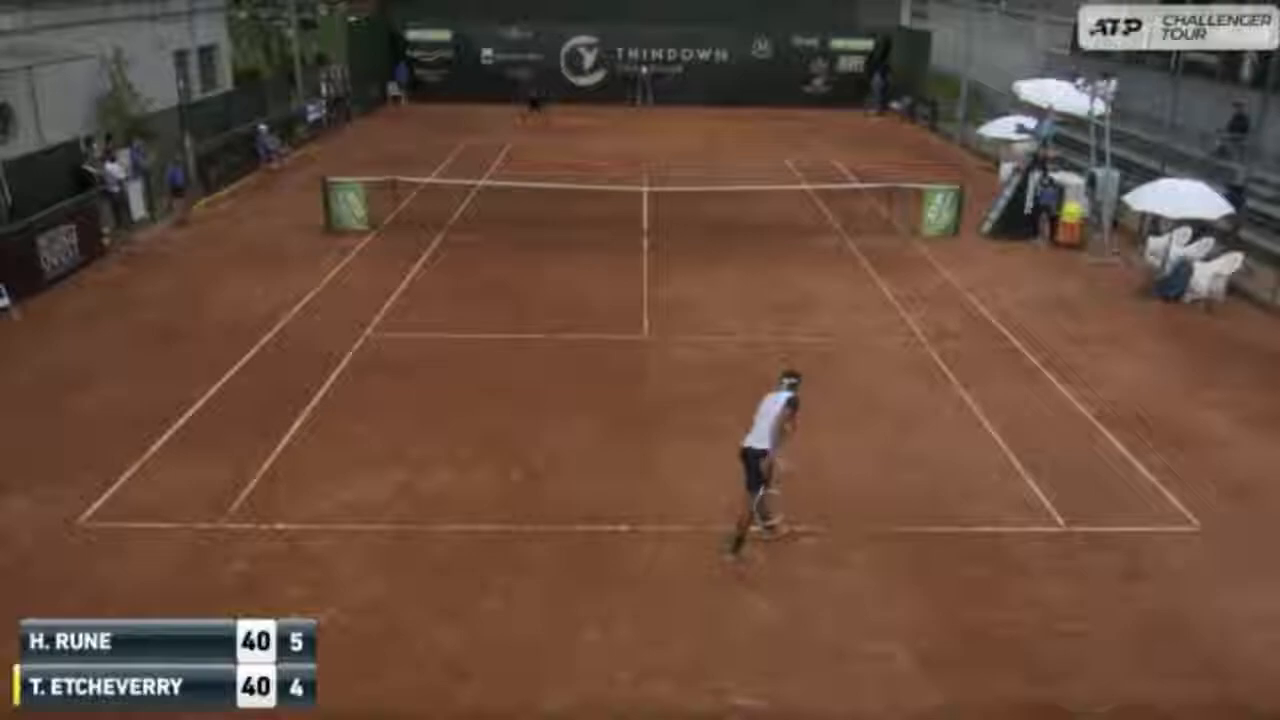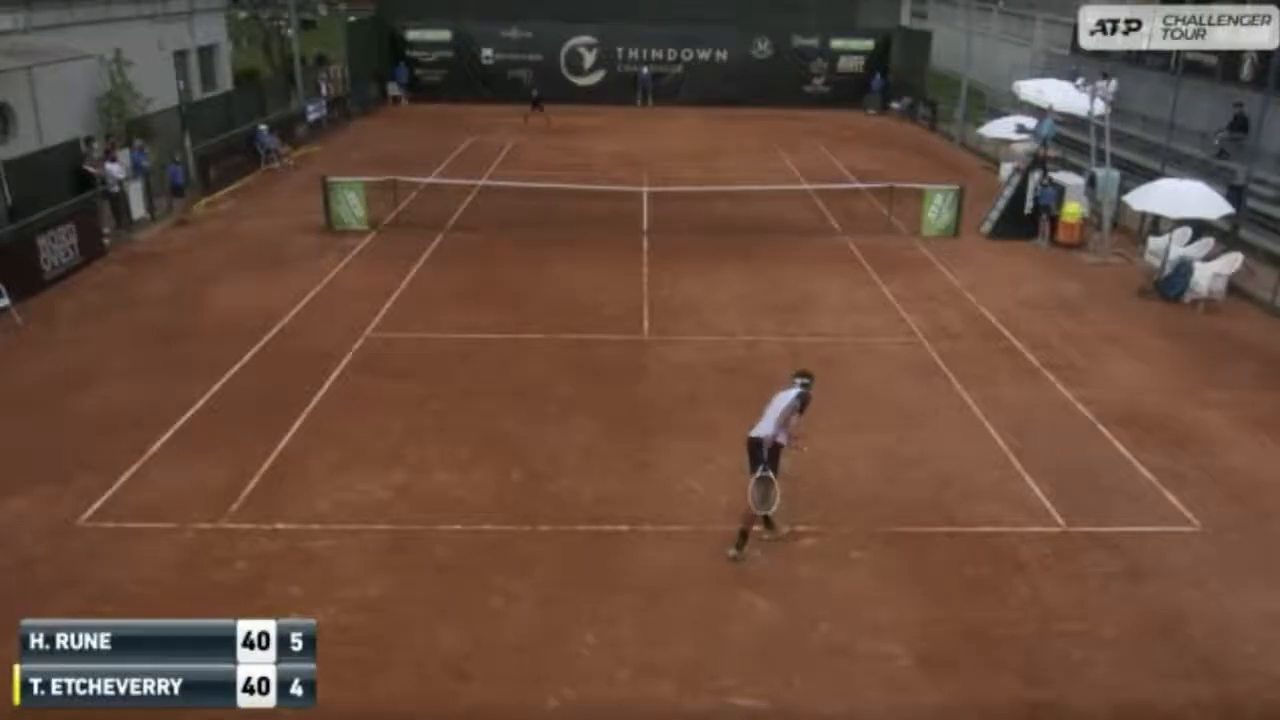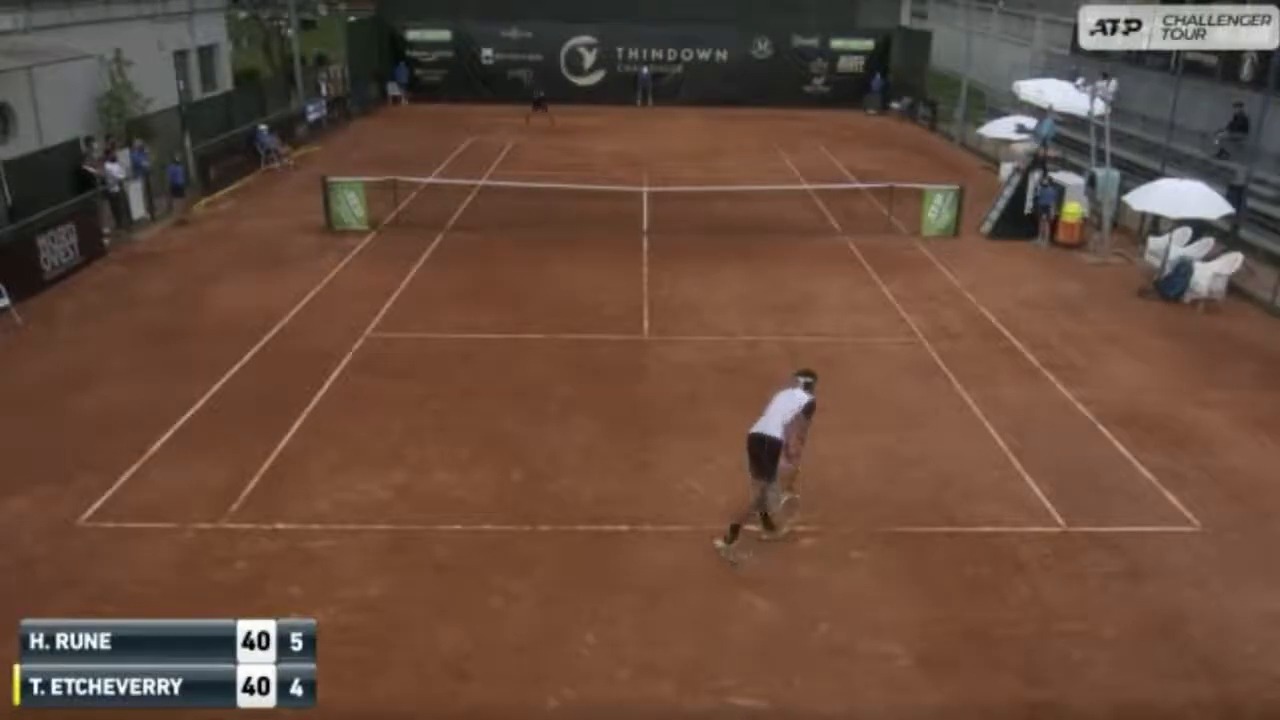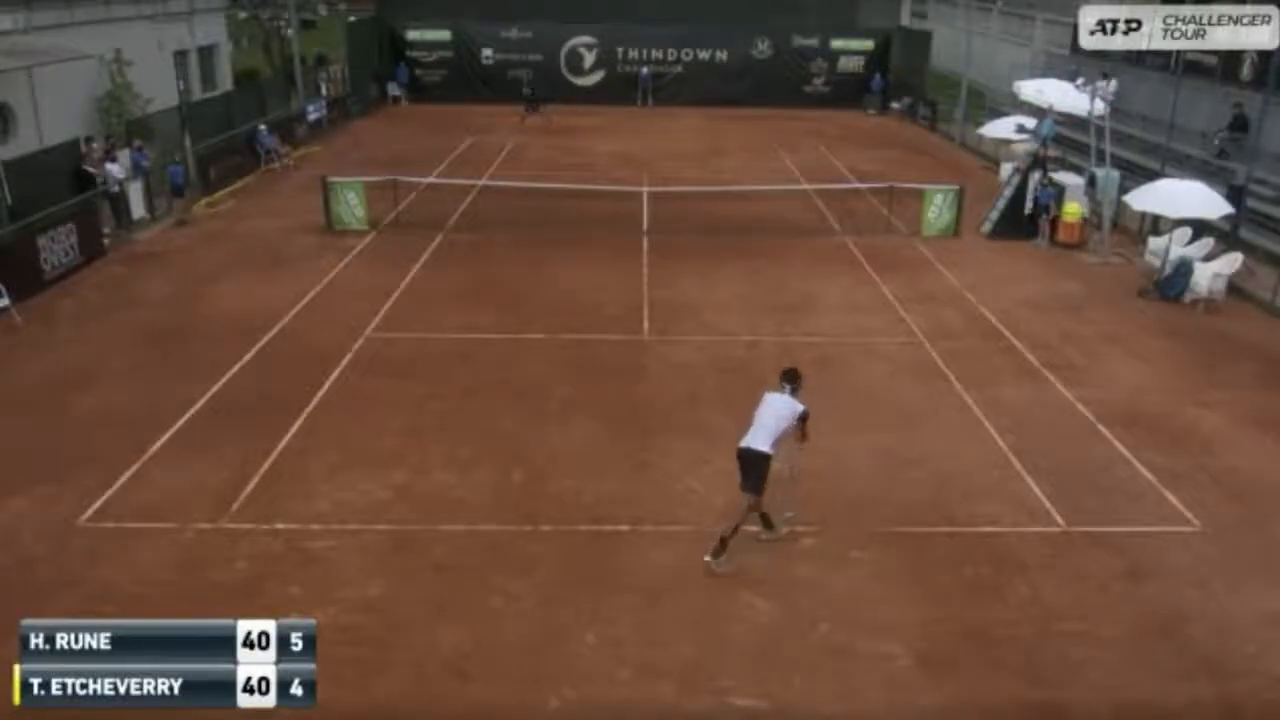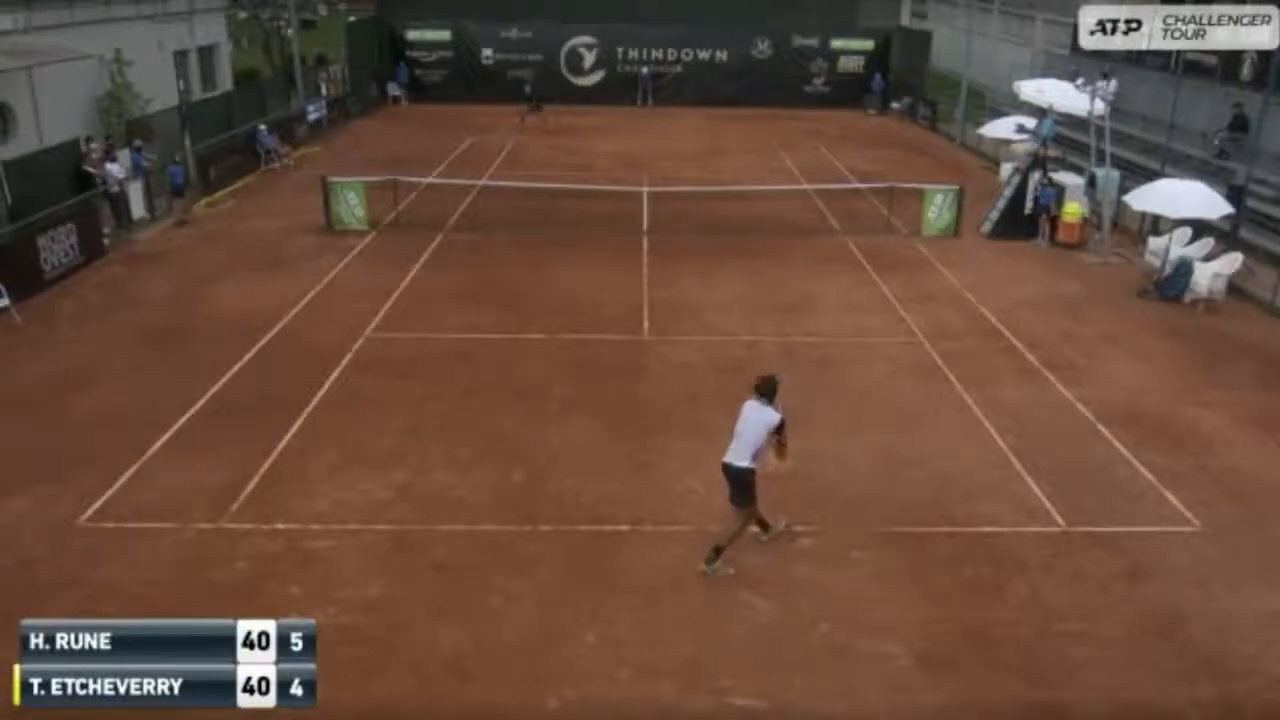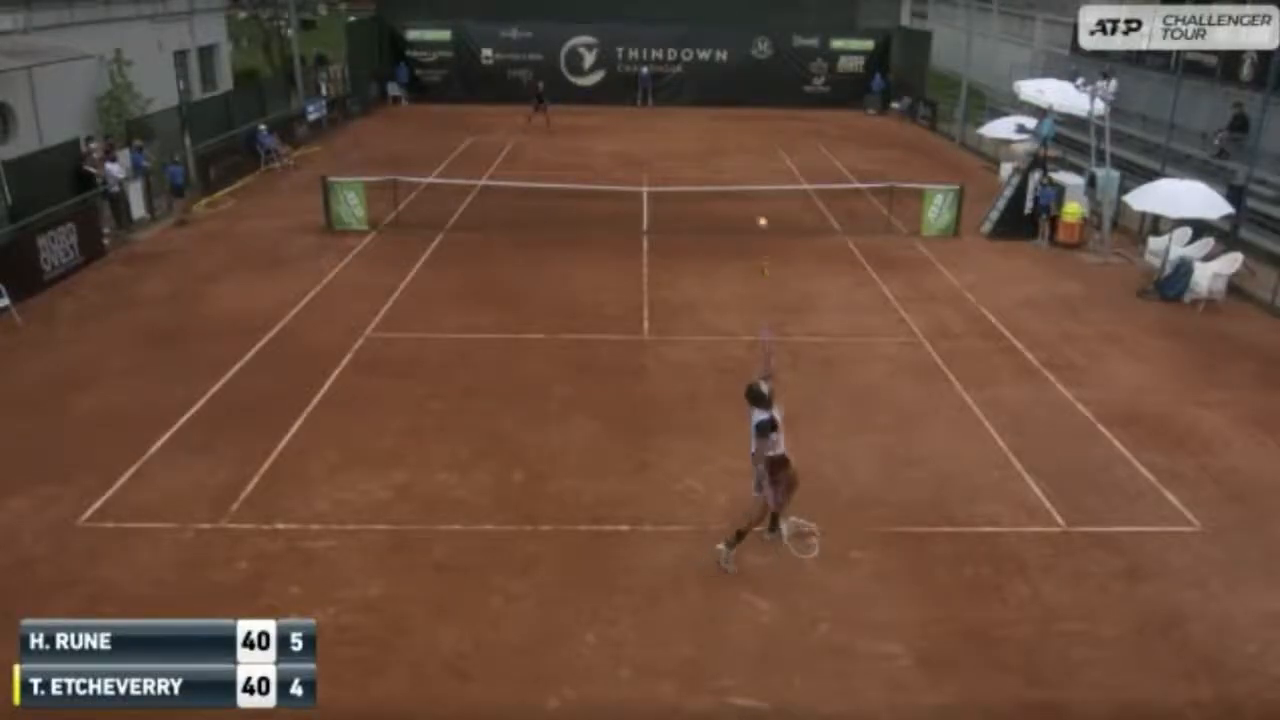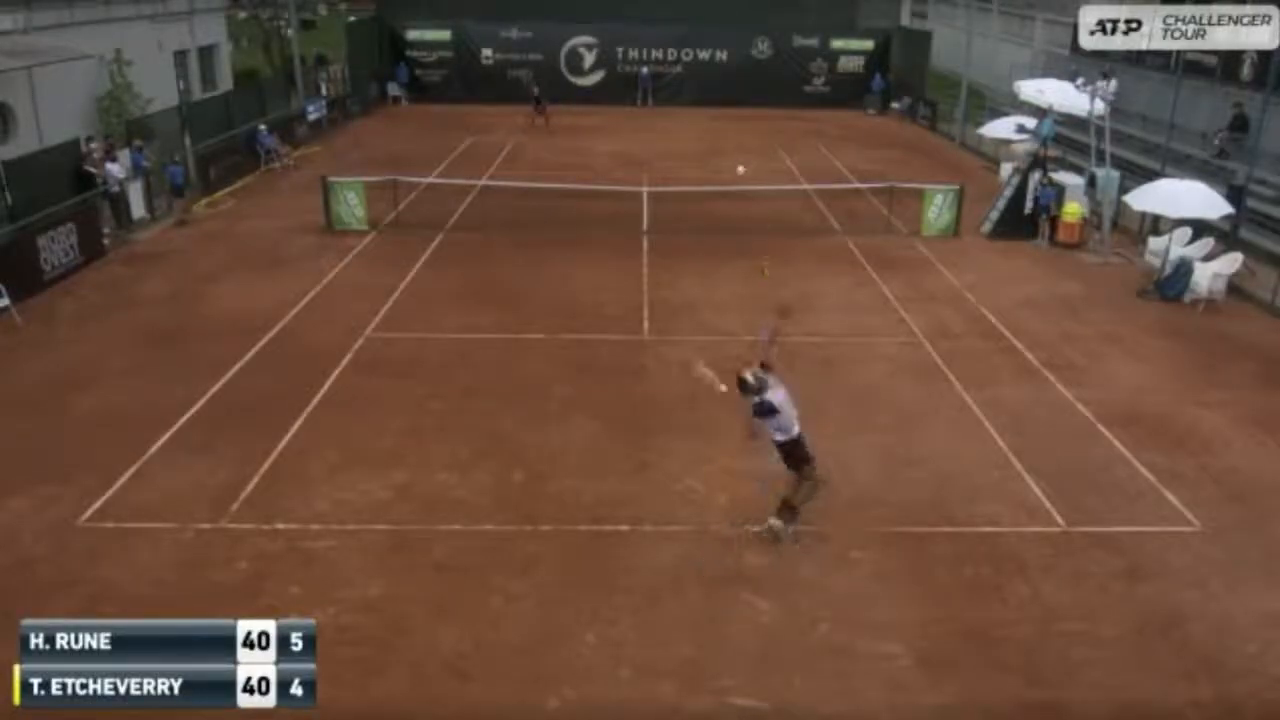
dt=0.5s
person 1, frame 1
left shoulder: (769, 397)
right shoulder: (792, 399)
right elbow: (778, 426)
right wrist: (770, 456)
left hip: (748, 448)
right hip: (761, 452)
left knee: (759, 493)
right knee: (753, 502)
left ankle: (769, 525)
right ankle: (733, 551)
person 1, frame 2
left shoulder: (782, 394)
right shoulder: (803, 395)
right elbow: (788, 411)
left wrist: (790, 436)
right wrist: (774, 435)
left hip: (754, 439)
right hip: (768, 443)
left ankle: (769, 527)
right ankle: (738, 546)
person 1, frame 3
left shoulder: (783, 394)
right shoulder: (808, 401)
right elbow: (800, 434)
left wrist: (788, 454)
right wrist: (795, 465)
left hip: (755, 436)
right hip: (769, 442)
left knee: (761, 487)
right knee: (760, 494)
left ankle: (769, 528)
right ankle: (728, 539)
person 1, frame 4
left shoulder: (768, 396)
right shoulder: (800, 410)
right elbow: (803, 436)
right wrist: (800, 441)
left hip: (744, 449)
right hip: (760, 455)
left knee: (755, 495)
right knee: (748, 506)
left ankle: (769, 528)
right ankle: (715, 554)
person 1, frame 5
left shoulder: (747, 405)
right shoulder: (776, 419)
right elbow: (782, 448)
right wrist: (777, 441)
left hip: (728, 463)
right hip: (742, 470)
left knee: (749, 503)
right knee: (744, 518)
left ankle: (767, 529)
right ankle: (711, 561)
person 1, frame 6
left shoulder: (762, 397)
right shoulder: (764, 421)
left elbow: (767, 375)
right elbow: (759, 457)
right wrist: (766, 488)
left hip: (774, 453)
right hip: (768, 457)
left knee: (791, 480)
right knee: (765, 505)
left ankle: (773, 527)
right ankle: (728, 547)
person 1, frame 7
left shoulder: (765, 376)
right shoulder: (761, 405)
left elbow: (767, 357)
left hip: (792, 436)
right hip: (789, 440)
left knee: (802, 477)
right knee: (812, 481)
left ankle: (781, 517)
right ankle: (780, 518)
